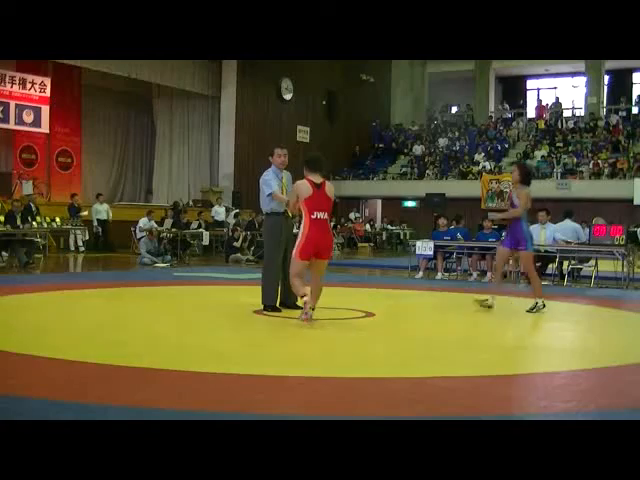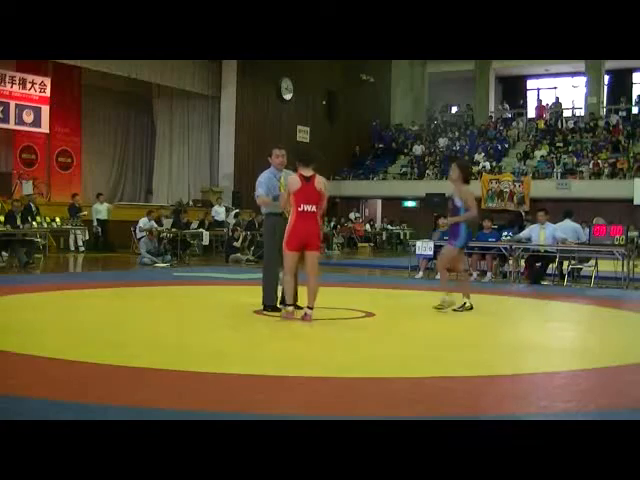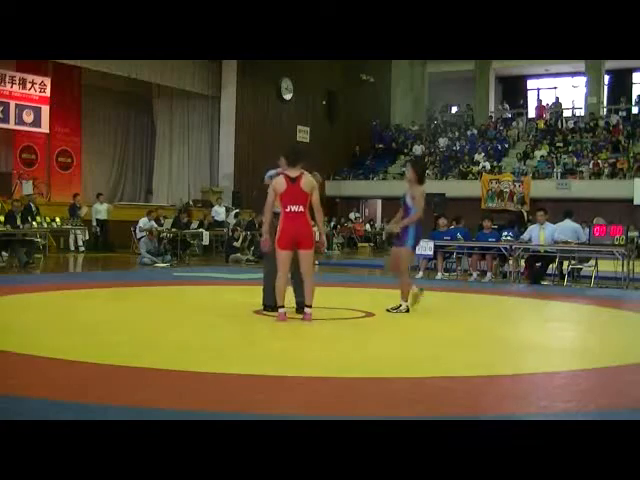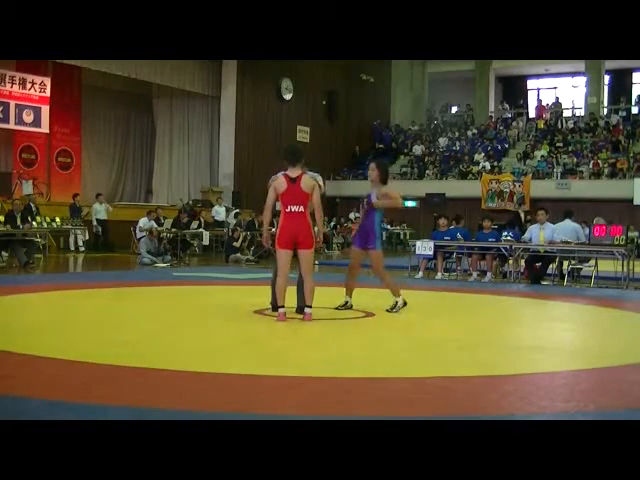
dt=0.4s
person 1, frame 1
left shoulder: (299, 185)
right shoulder: (330, 187)
left elbow: (292, 208)
left hip: (308, 237)
right hip: (325, 237)
left knee: (295, 276)
right knee: (317, 277)
left ankle: (306, 299)
right ankle: (310, 311)
person 1, frame 2
left shoulder: (290, 180)
right shoulder: (322, 181)
left elbow: (284, 207)
left hip: (295, 228)
right hip: (314, 230)
left knee: (289, 272)
right knee: (312, 274)
left ankle: (289, 308)
right ankle: (309, 311)
person 1, frame 3
left shoulder: (276, 181)
right shoulder: (310, 181)
left elbow: (268, 210)
right elbow: (317, 209)
left wrist: (265, 233)
right wrist: (322, 233)
left hip: (285, 229)
right hip: (304, 229)
left knee: (282, 273)
right knee: (307, 274)
left ankle: (281, 311)
right ankle: (308, 311)
person 1, frame 4
left shoulder: (277, 181)
right shoulder: (311, 181)
left elbow: (268, 208)
right elbow: (318, 209)
left wrist: (266, 232)
right wrist: (320, 231)
left hip: (285, 229)
right hip: (304, 229)
left knee: (282, 273)
right knee: (307, 274)
left ankle: (281, 311)
right ankle: (308, 311)
person 2, frame 1
left shoulder: (288, 176)
right shoulder: (268, 177)
right elbow: (277, 195)
left hip: (287, 219)
right hip: (274, 220)
left knee: (289, 261)
right knee: (273, 262)
left ankle: (288, 299)
right ankle: (269, 303)
person 2, frame 2
left shoulder: (290, 176)
right shoulder: (265, 177)
right elbow: (260, 199)
right wrist: (277, 196)
right hip: (273, 221)
right knee: (272, 262)
right ankle: (269, 303)
person 2, frame 3
right shoulder: (274, 175)
right elbow: (268, 181)
right wrist: (277, 174)
right hip: (276, 220)
left knee: (298, 263)
right knee: (272, 262)
left ankle: (301, 302)
right ankle: (269, 302)
person 2, frame 4
left shoulder: (314, 177)
right shoulder: (283, 176)
left elbow: (319, 189)
right elbow: (271, 185)
left wrist: (316, 185)
right wrist: (273, 181)
left ankle: (302, 304)
right ankle: (276, 301)
person 3, frame 1
left shoulder: (524, 191)
right shoulder: (513, 190)
left elbow: (519, 211)
left wrist: (499, 215)
left hip: (522, 234)
right hip: (510, 234)
left knee: (529, 270)
right knee: (497, 267)
left ankle: (540, 301)
right ankle: (489, 300)
person 3, frame 2
left shoulder: (464, 191)
right shoulder: (455, 191)
left elbow: (473, 212)
left wrist: (454, 220)
left hip: (461, 233)
right hip: (454, 233)
left knee: (440, 265)
right knee: (459, 269)
left ankle: (447, 297)
right ankle: (467, 301)
person 3, frame 3
left shoulder: (418, 191)
right shoulder: (409, 190)
left elbow: (418, 213)
left wrist: (400, 224)
right wrist: (392, 223)
left hip: (410, 233)
right hip: (403, 233)
left knee: (402, 270)
right knee: (393, 266)
left ankle: (404, 304)
right ankle: (415, 289)
person 3, frame 4
left shoulder: (383, 191)
right shoulder: (369, 191)
left elbow: (399, 202)
left wrist: (381, 203)
right wrist: (355, 230)
left hip: (373, 234)
right hip: (361, 233)
left knee: (379, 271)
right knee: (352, 268)
left ankle: (399, 300)
right ankle: (348, 300)
